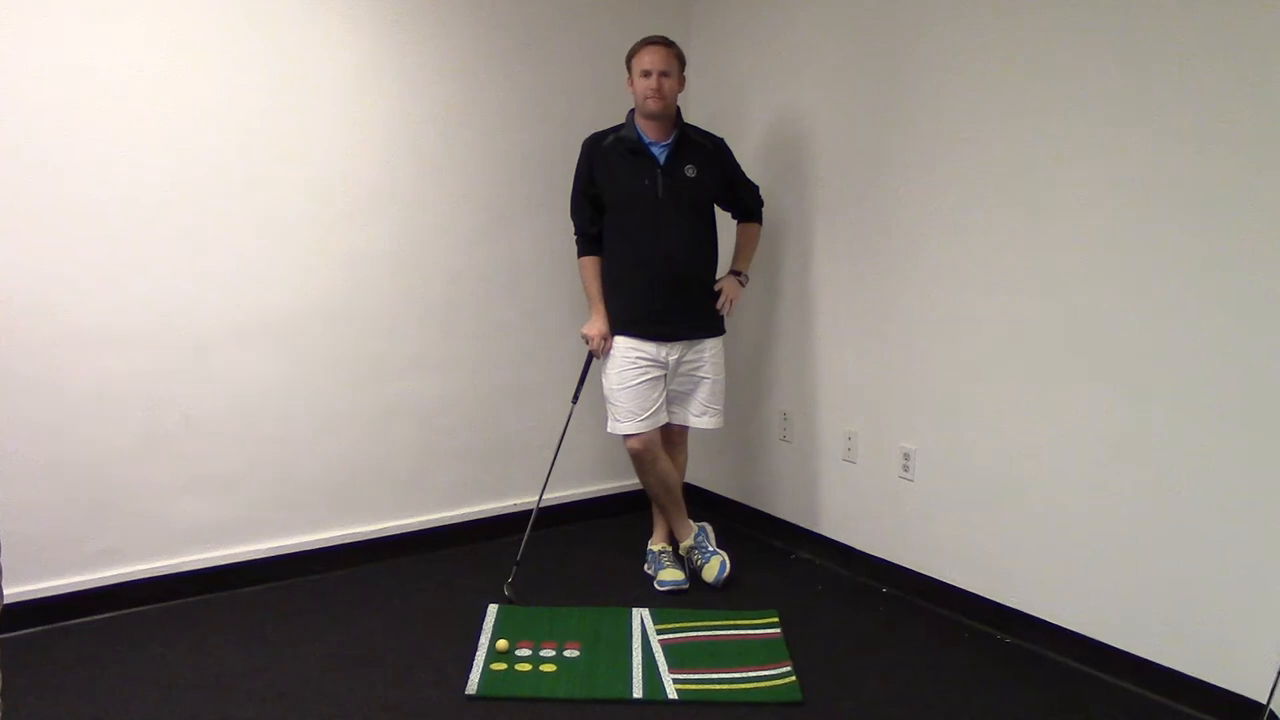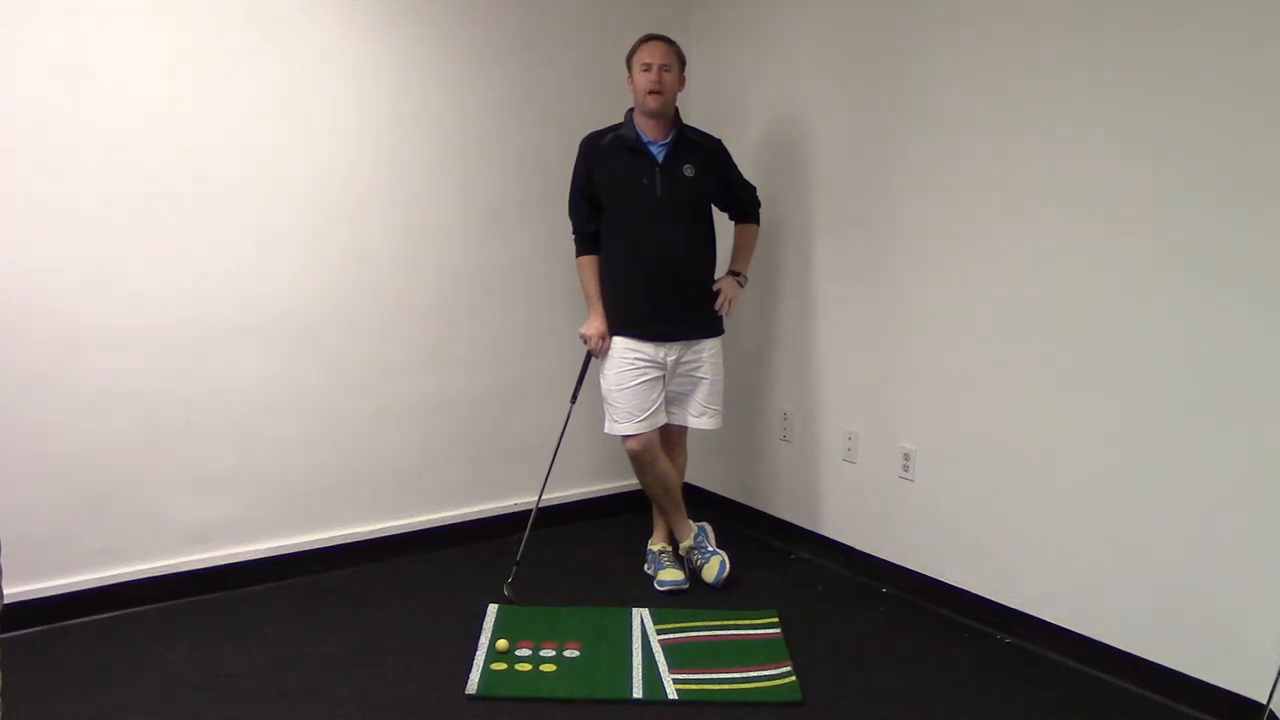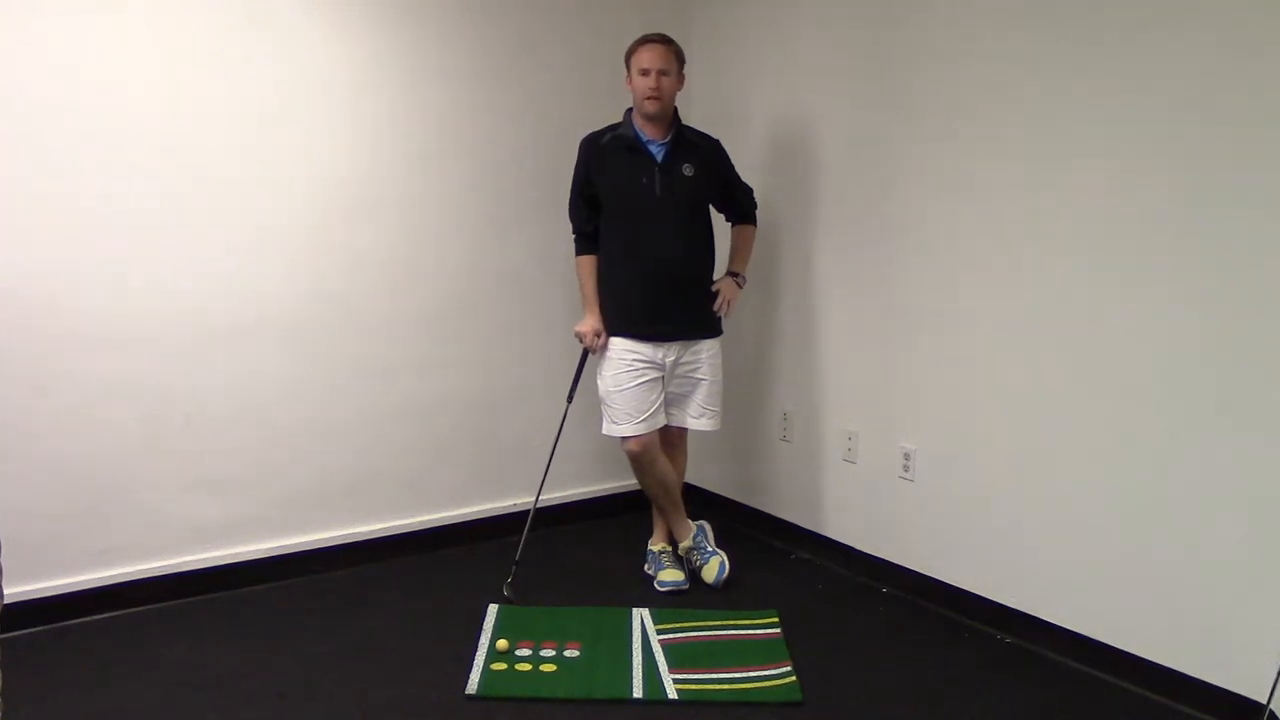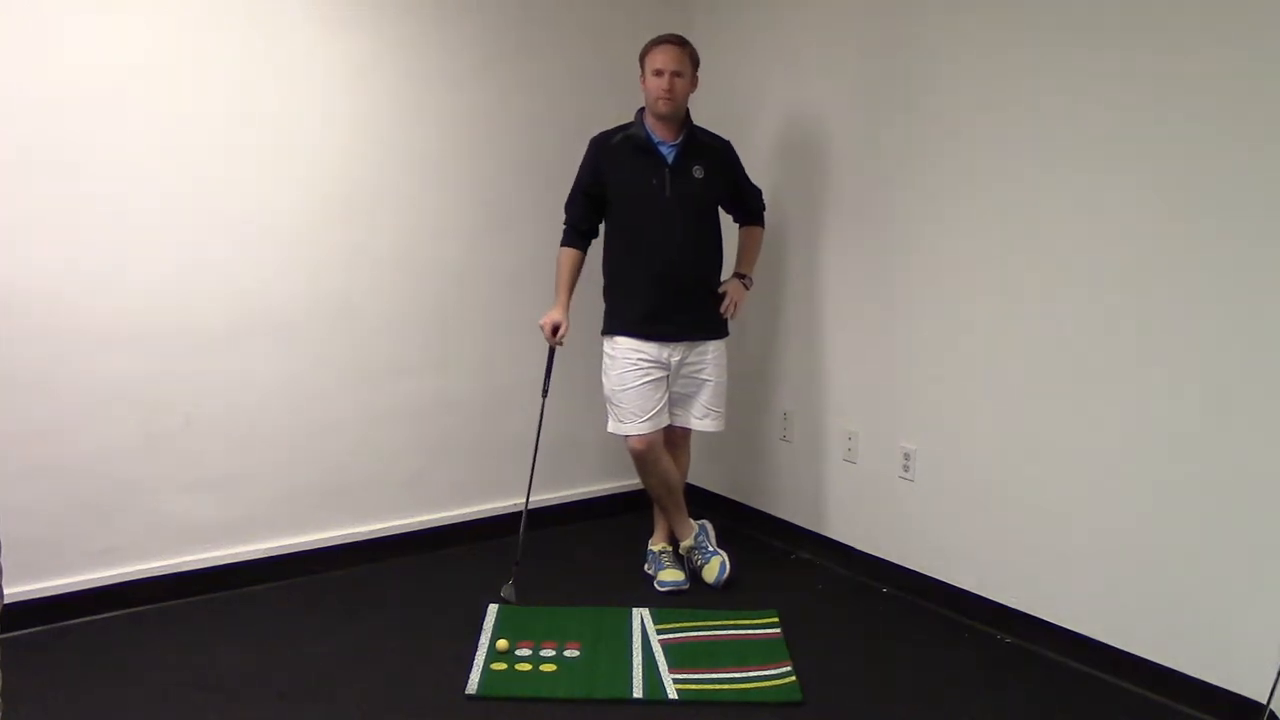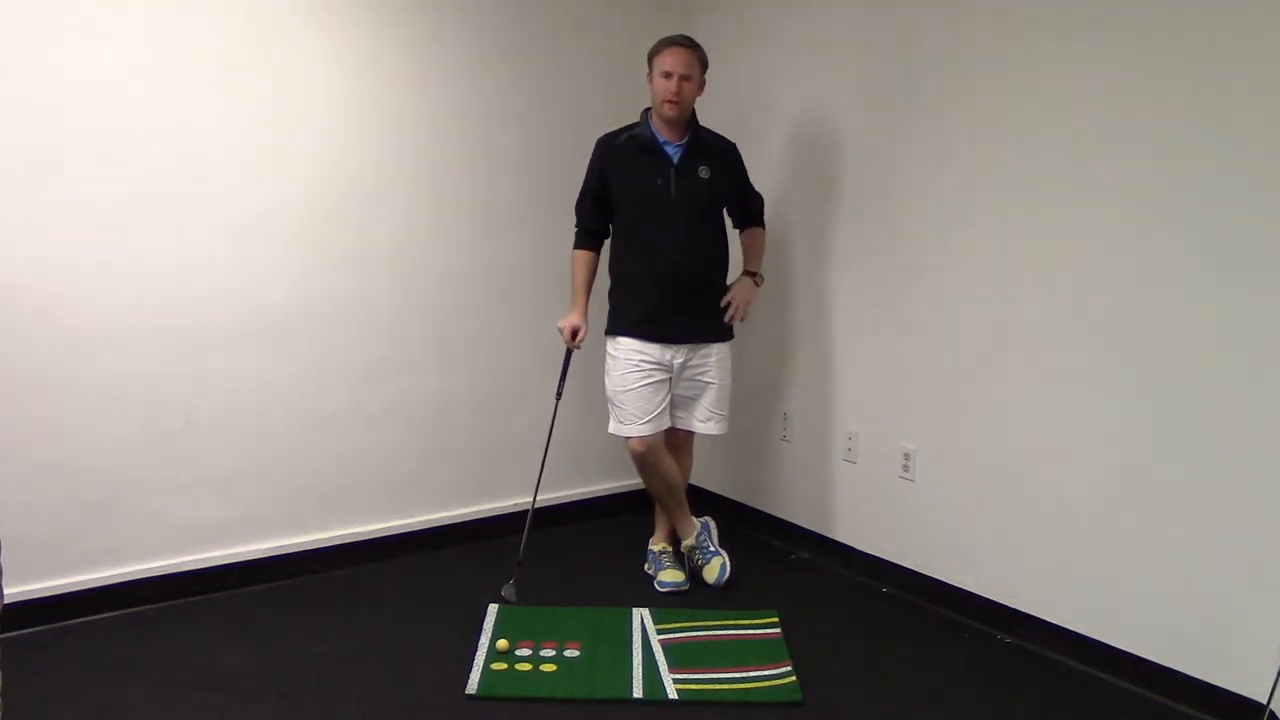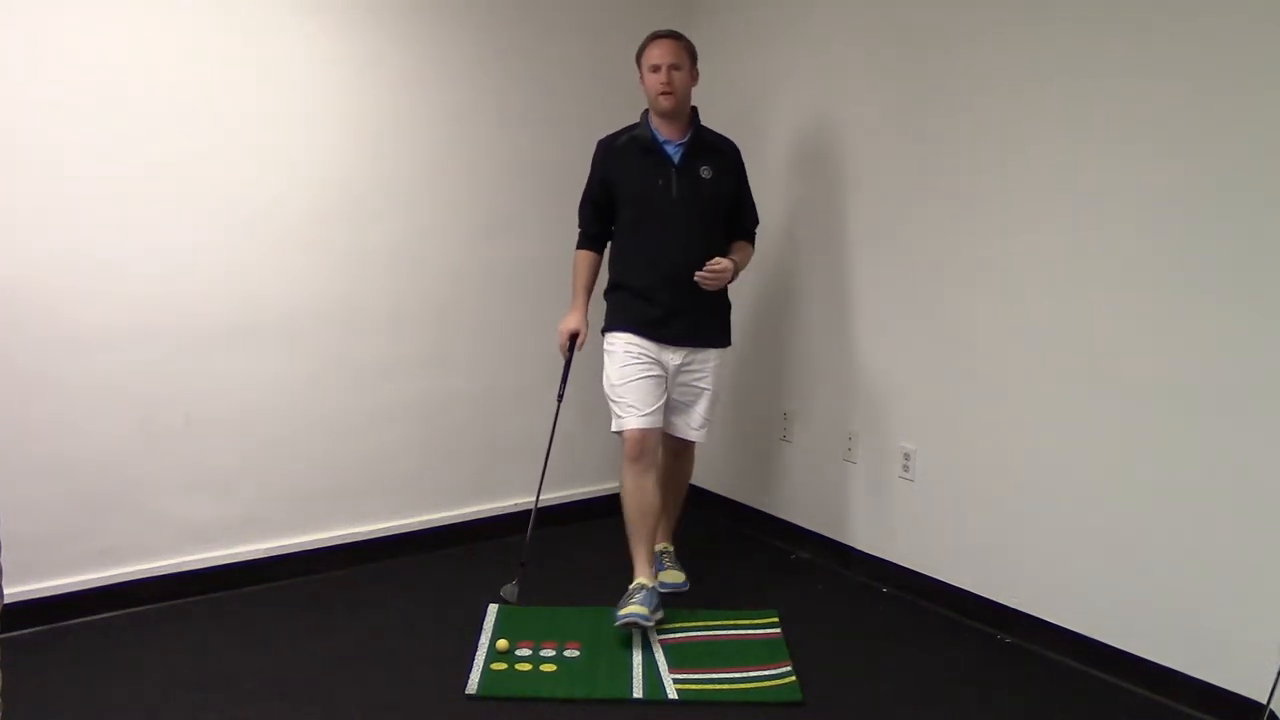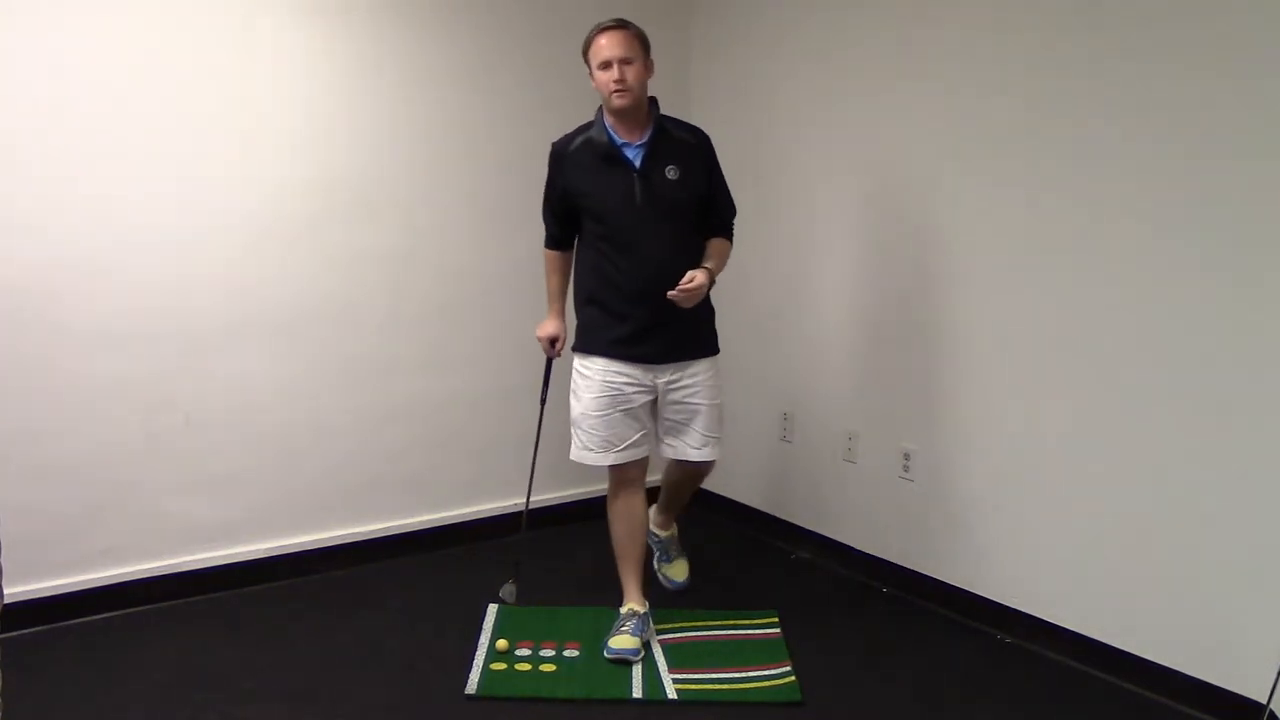
dt=0.7s
person 1, frame 1
left shoulder: (709, 151)
right shoulder: (600, 151)
left elbow: (750, 210)
right elbow: (587, 238)
left wrist: (738, 275)
right wrist: (597, 312)
left hip: (698, 327)
right hip: (630, 331)
left knee: (675, 436)
right knee: (641, 442)
left ankle: (661, 541)
right ankle: (688, 534)
person 1, frame 2
left shoulder: (706, 151)
right shoulder: (598, 150)
left elbow: (747, 211)
right elbow: (585, 237)
left wrist: (737, 275)
right wrist: (595, 313)
left hip: (697, 328)
right hip: (628, 331)
left knee: (674, 436)
right knee: (639, 443)
left ankle: (662, 542)
right ankle: (687, 533)
person 1, frame 3
left shoulder: (705, 152)
right shoulder: (598, 150)
left elbow: (744, 212)
right elbow: (585, 237)
left wrist: (735, 277)
right wrist: (592, 311)
left hip: (696, 329)
right hip: (626, 332)
left knee: (674, 438)
right knee: (638, 444)
left ankle: (661, 542)
right ankle: (688, 534)
person 1, frame 4
left shoulder: (716, 153)
right shoulder: (608, 149)
left elbow: (752, 214)
right elbow: (578, 228)
left wrist: (743, 278)
right wrist: (560, 303)
left hip: (701, 329)
right hip: (632, 330)
left knee: (678, 437)
right knee: (643, 442)
left ankle: (662, 542)
right ankle: (689, 532)
person 1, frame 5
left shoulder: (721, 155)
right shoulder: (613, 151)
left elbow: (751, 220)
right elbow: (589, 232)
left wrist: (750, 275)
right wrist: (578, 307)
left hip: (705, 331)
right hip: (635, 331)
left knee: (680, 439)
right knee: (643, 444)
left ankle: (662, 543)
right ankle: (691, 530)
person 1, frame 6
left shoulder: (723, 154)
right shoulder: (614, 151)
left elbow: (744, 234)
right elbow: (592, 235)
left wrist: (731, 265)
right wrist: (577, 307)
left hip: (702, 333)
right hip: (632, 329)
left knee: (680, 443)
right knee: (638, 444)
left ankle: (663, 546)
right ankle: (642, 580)
person 1, frame 7
left shoulder: (692, 146)
right shoulder: (571, 155)
left elbow: (721, 227)
right elbow: (559, 237)
left wrist: (708, 272)
right wrist: (554, 312)
left hip: (689, 345)
right hip: (607, 351)
left knee: (697, 460)
right knee: (625, 475)
left ankle: (664, 522)
right ankle: (633, 606)
